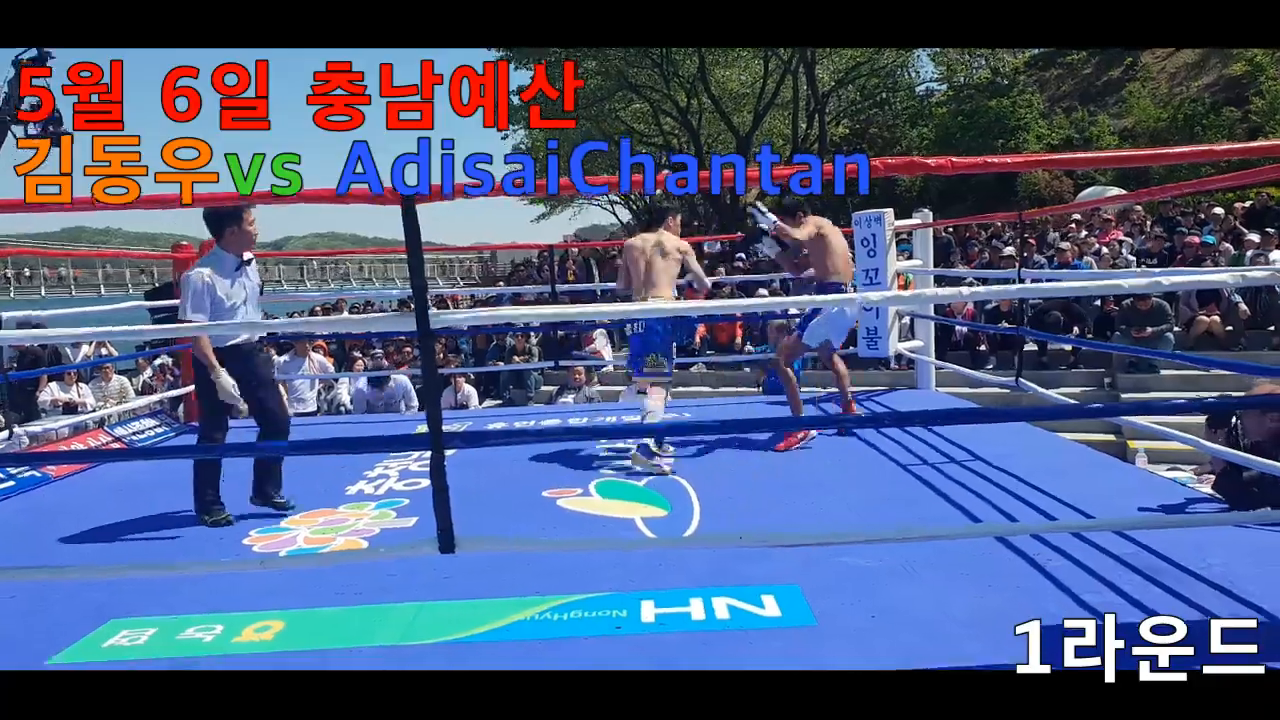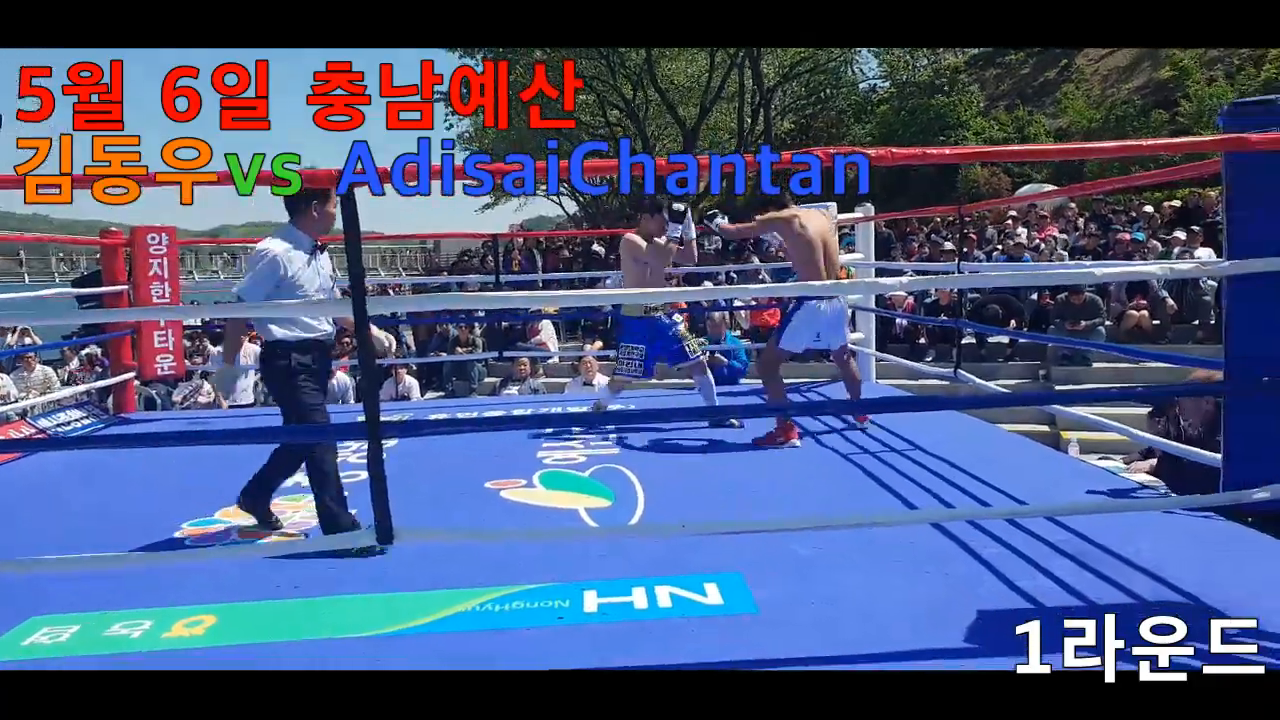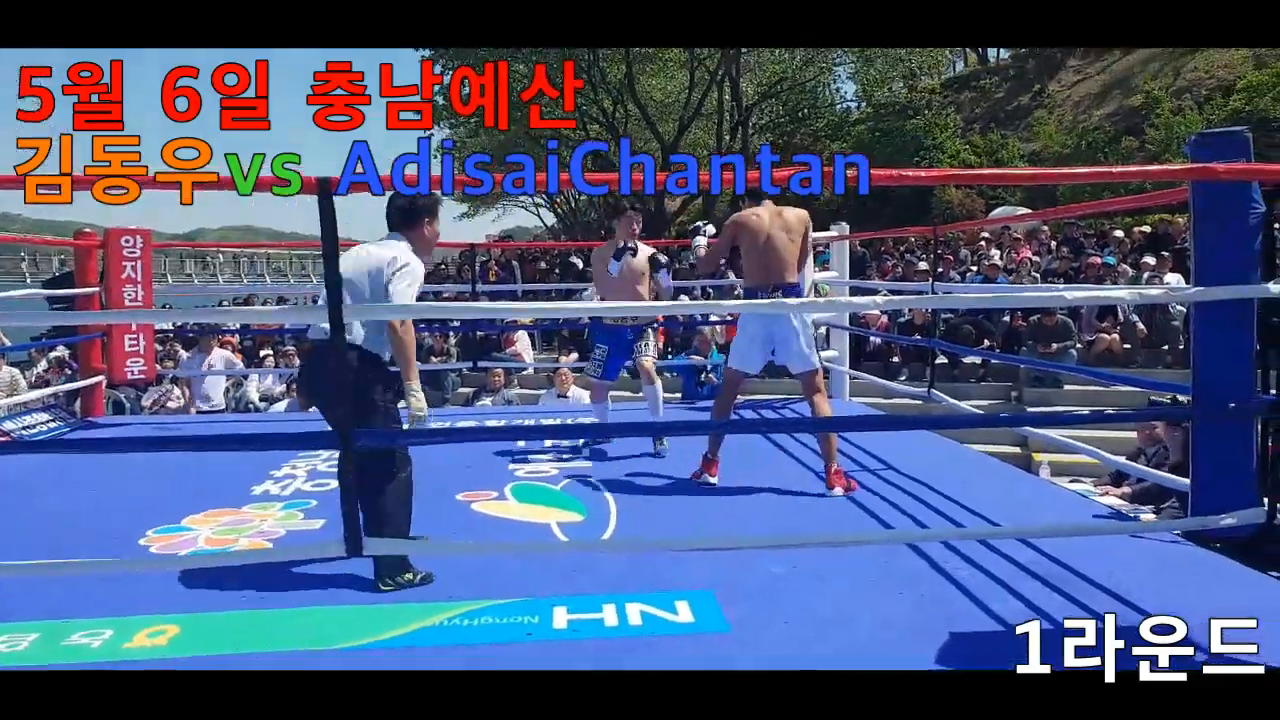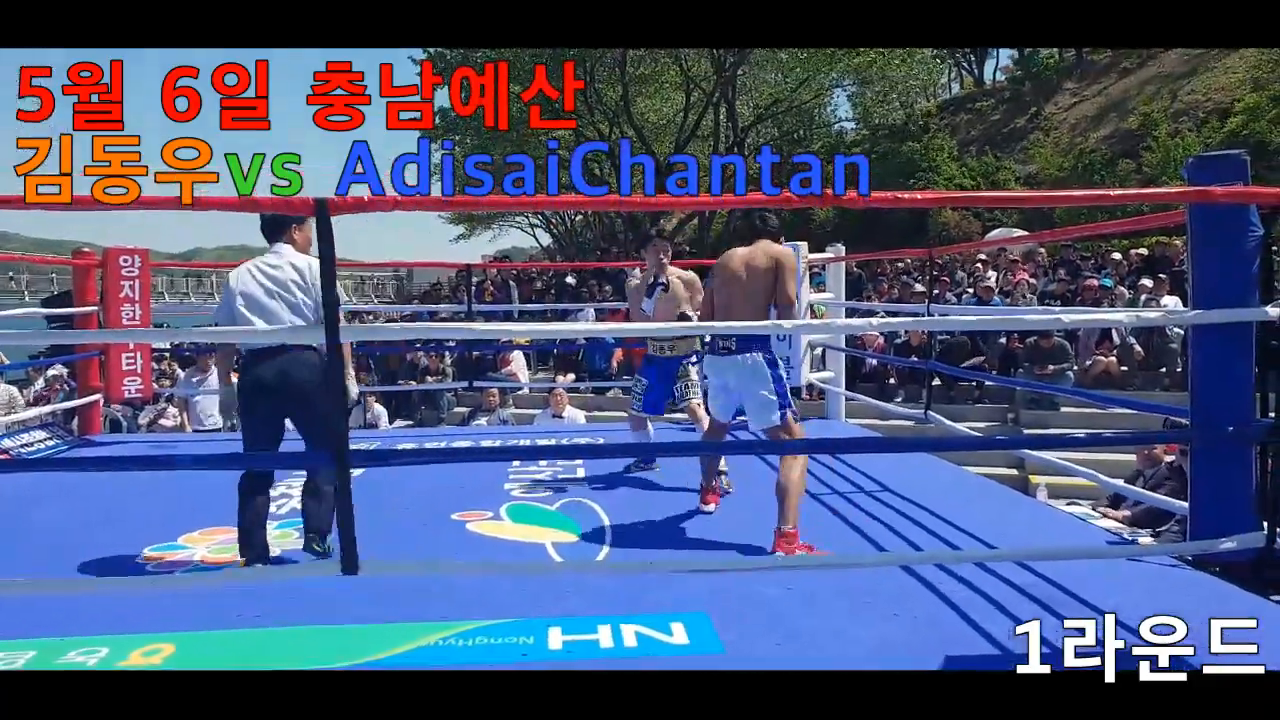
dt=0.7s
person 1, frame 1
left shoulder: (248, 262)
right shoulder: (203, 275)
right elbow: (196, 330)
right wrist: (218, 374)
left hip: (250, 353)
right hip: (215, 360)
left knee: (276, 420)
right knee: (214, 435)
left ankle: (265, 489)
right ankle: (208, 504)
person 1, frame 2
left shoulder: (320, 253)
right shoulder: (274, 252)
left elbow: (333, 303)
right elbow: (242, 308)
left wrist: (369, 331)
right wrist: (229, 362)
left hip: (317, 355)
right hip: (289, 360)
left knee: (301, 439)
right knee: (319, 441)
left ankle: (254, 497)
right ankle: (340, 527)
person 1, frame 3
left shoulder: (357, 254)
right shoulder: (407, 261)
right elbow: (398, 322)
right wrist: (412, 386)
left hip: (318, 362)
right hip: (354, 366)
left knee: (358, 452)
right knee: (391, 466)
left ankle: (359, 538)
right ankle: (393, 568)
person 1, frame 4
left shoulder: (239, 275)
right shoulder: (312, 267)
left elbow: (224, 338)
left wrist: (226, 388)
right wrist: (348, 372)
left hip: (256, 371)
right hip: (304, 366)
left knee: (257, 467)
right knee: (326, 454)
left ankle: (254, 555)
right ankle: (317, 536)
person 2, frame 1
left shoulder: (815, 222)
right shoulder: (825, 230)
left elbow: (796, 237)
right elbow: (797, 267)
left wrist: (768, 218)
right wrist: (771, 245)
right hip: (845, 302)
left knee: (782, 359)
right knee: (829, 355)
left ankle: (802, 429)
right ankle: (850, 409)
person 2, frame 2
left shoulder: (782, 218)
right shoulder: (822, 215)
left elbow: (735, 233)
left wrist: (714, 221)
left hip: (810, 303)
right hip: (836, 300)
left knee: (767, 364)
right knee: (843, 356)
left ankle: (786, 430)
right ankle: (860, 413)
person 2, frame 3
left shoulder: (739, 220)
right shoulder: (800, 216)
left elbow: (706, 267)
left wrist: (699, 243)
left hip: (755, 309)
left knee: (728, 389)
right knee: (816, 391)
left ankle: (710, 464)
right ankle: (834, 473)
person 2, frame 4
left shoulder: (724, 259)
right shoulder: (782, 254)
left elbow: (706, 318)
right elbow: (790, 314)
left hip: (716, 355)
right hip: (752, 355)
left knee: (718, 426)
right knee: (794, 445)
left ankle: (708, 493)
right ankle: (787, 538)
person 3, frame 1
left shoulder: (630, 245)
right shoulder: (677, 244)
left elbow: (622, 289)
right elbow: (703, 285)
left hip: (637, 319)
right hip: (658, 316)
left knee: (654, 381)
right knee: (658, 383)
left ankle: (654, 440)
right ankle: (644, 447)
person 3, frame 2
left shoulder: (661, 240)
right shoulder: (631, 240)
left elbow: (691, 259)
right elbow: (663, 259)
left wrist: (687, 225)
right wrist: (675, 227)
left hip: (663, 315)
right hip: (636, 318)
left knee: (698, 362)
right knee: (624, 379)
right ankle: (598, 411)
person 3, frame 3
left shoulder: (649, 253)
right shoulder: (603, 251)
left elbow: (665, 295)
right elbow: (600, 291)
left wrist: (664, 275)
right wrist: (617, 260)
left hip: (642, 324)
right hip: (611, 326)
left knee: (646, 369)
right knee: (597, 385)
left ankle: (658, 431)
person 3, frame 4
left shoulder: (688, 279)
right shoulder: (635, 286)
left wrist: (693, 320)
right wrist: (650, 296)
left hip: (685, 355)
right hip: (654, 357)
left knee: (694, 409)
right knee: (636, 414)
left ankle: (719, 469)
right ankle: (647, 457)
